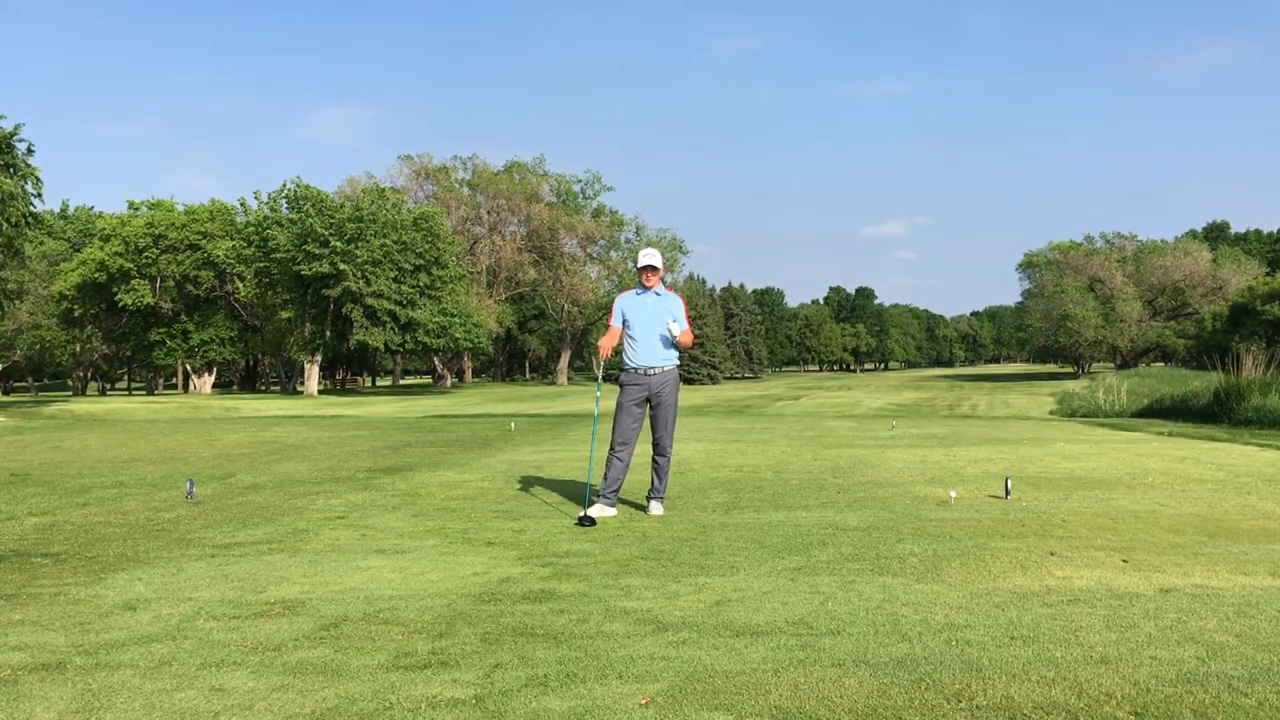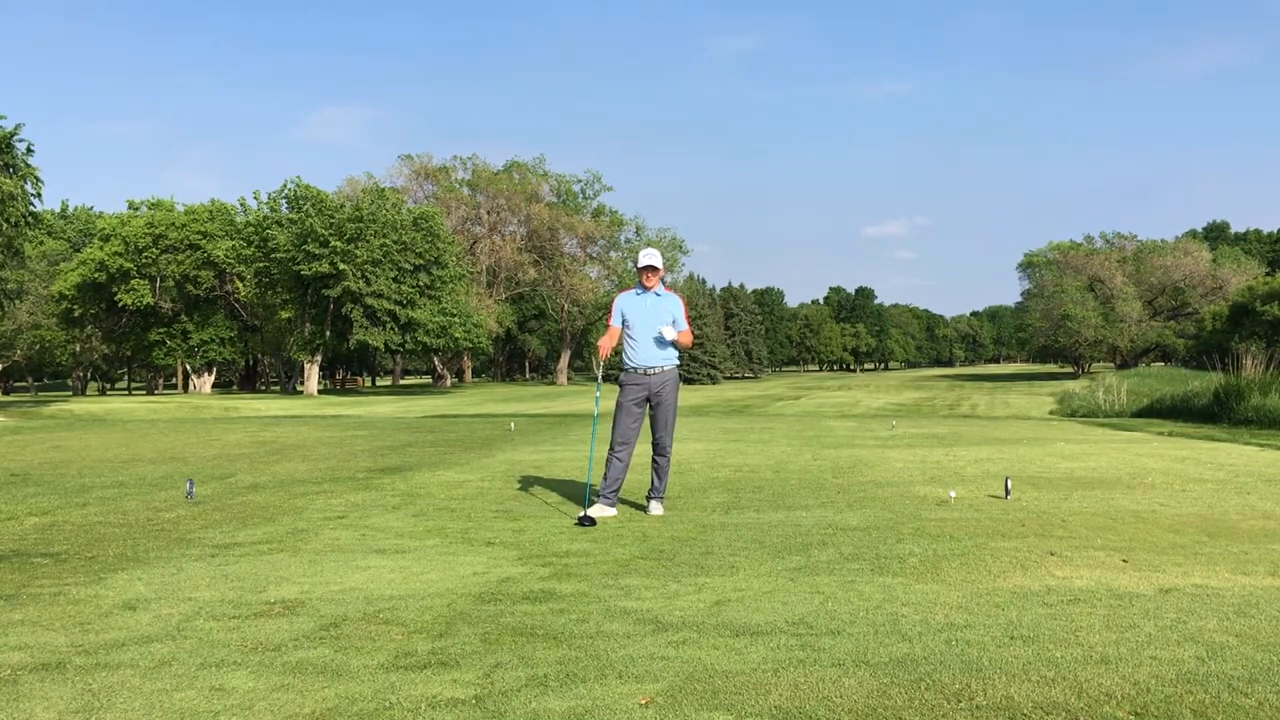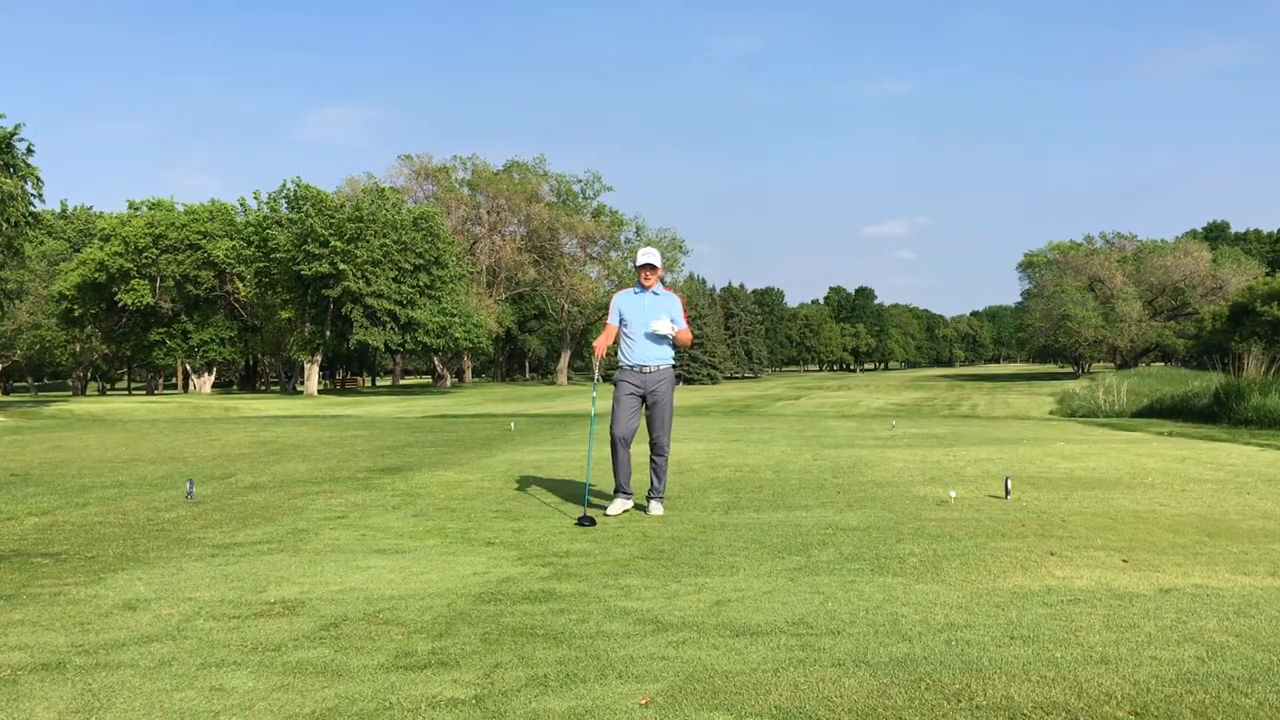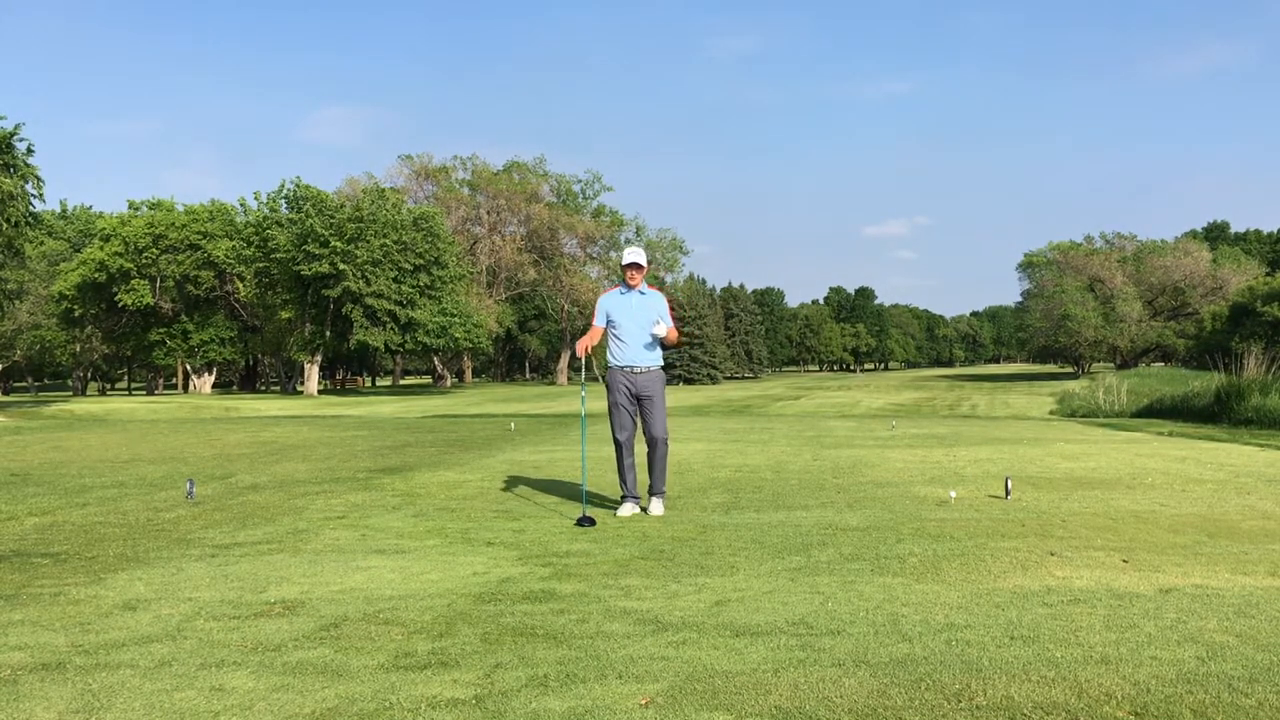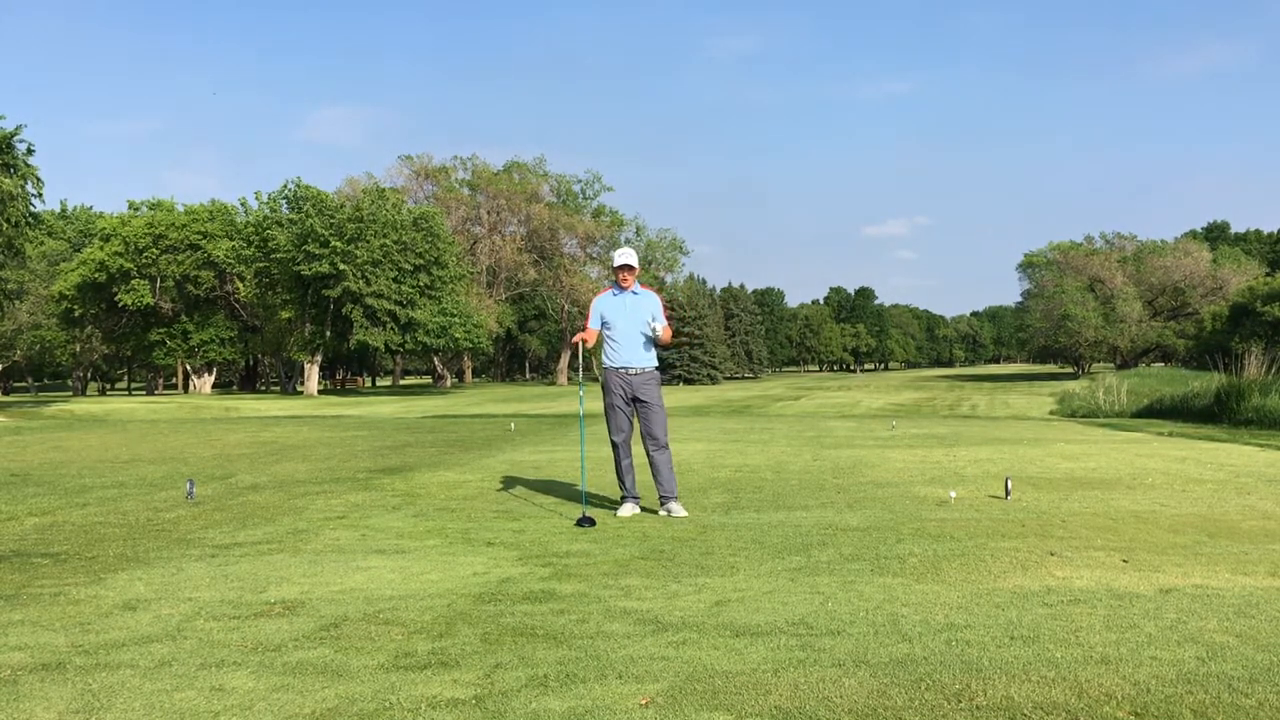
dt=0.4s
person 1, frame 1
left shoulder: (674, 300)
right shoulder: (623, 300)
left elbow: (688, 340)
right elbow: (613, 334)
left wrist: (677, 335)
right wrist: (605, 341)
left hip: (665, 377)
right hip: (633, 378)
left knee: (662, 443)
right knee: (621, 441)
left ankle: (656, 498)
right ankle: (607, 500)
person 1, frame 2
left shoulder: (674, 300)
right shoulder: (623, 300)
left elbow: (688, 341)
right elbow: (613, 335)
left wrist: (674, 335)
right wrist: (605, 342)
left hip: (665, 377)
right hip: (633, 378)
left knee: (662, 443)
right knee: (621, 441)
left ankle: (656, 498)
right ankle: (606, 501)
person 1, frame 3
left shoulder: (672, 300)
right shoulder: (620, 298)
left elbow: (686, 340)
right elbow: (610, 333)
left wrist: (672, 330)
right wrist: (601, 341)
left hip: (661, 375)
right hip: (628, 375)
left knee: (660, 441)
right knee: (620, 433)
left ankle: (656, 498)
right ankle: (622, 494)
person 1, frame 4
left shoulder: (657, 298)
right shoulder: (607, 299)
left elbow: (673, 337)
right elbow: (595, 333)
left wrist: (664, 333)
right wrist: (585, 340)
left hip: (651, 375)
right hip: (620, 376)
left knee: (658, 435)
right knee: (623, 439)
left ankle: (656, 494)
right ankle: (630, 498)
person 1, frame 5
left shoulder: (651, 298)
right shoulder: (601, 301)
left elbow: (667, 336)
right elbow: (591, 337)
left wrist: (659, 333)
right wrist: (581, 338)
left hip: (647, 376)
right hip: (615, 377)
left knee: (657, 439)
right knee: (620, 440)
left ankle: (669, 500)
right ankle: (629, 499)
